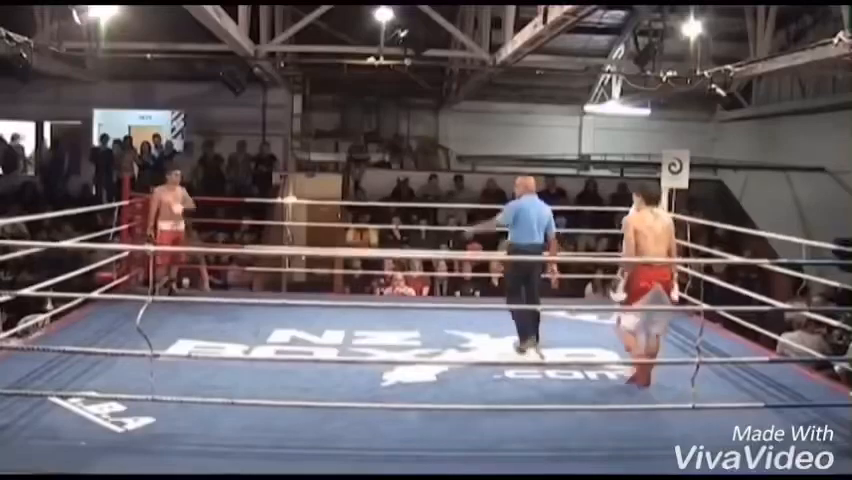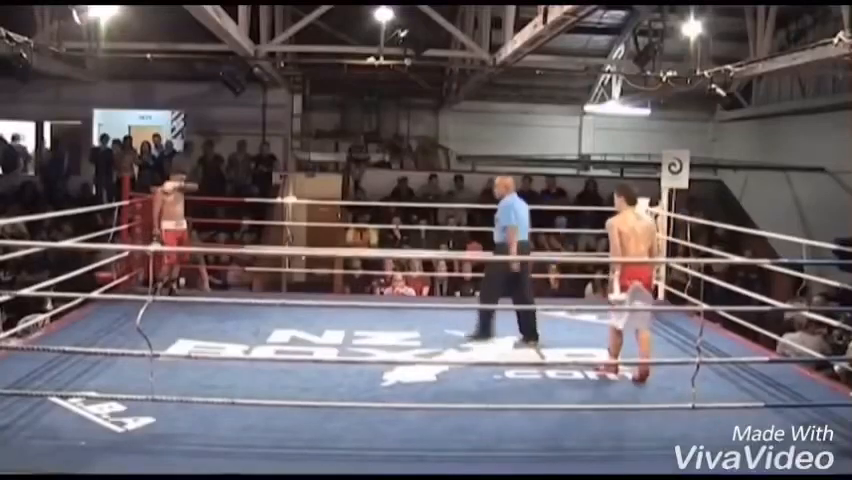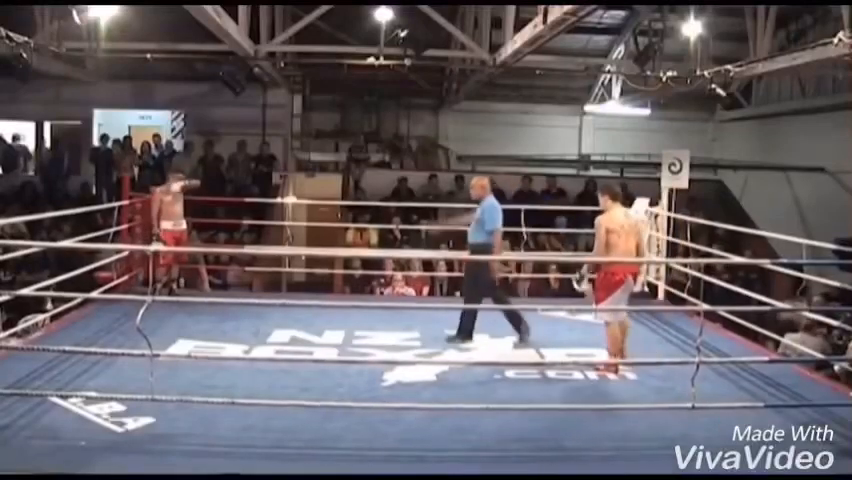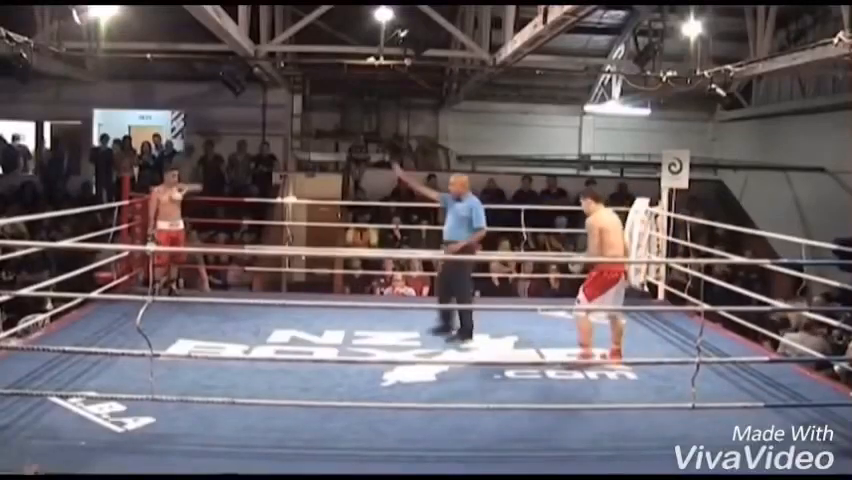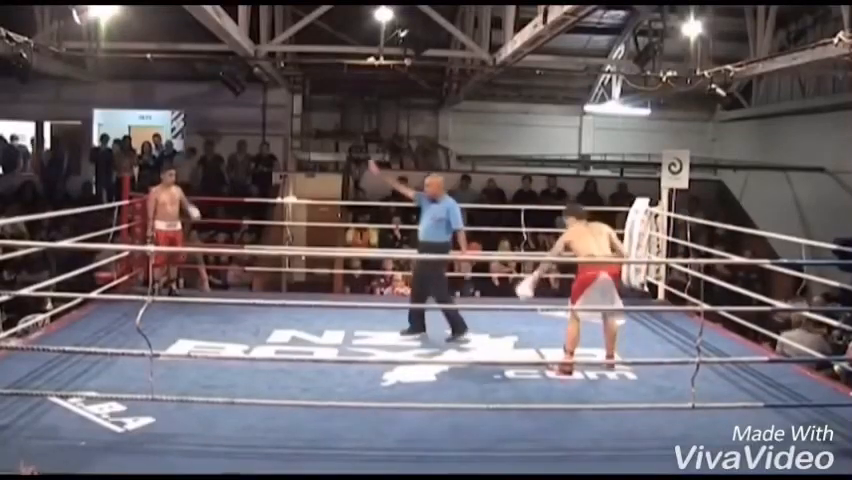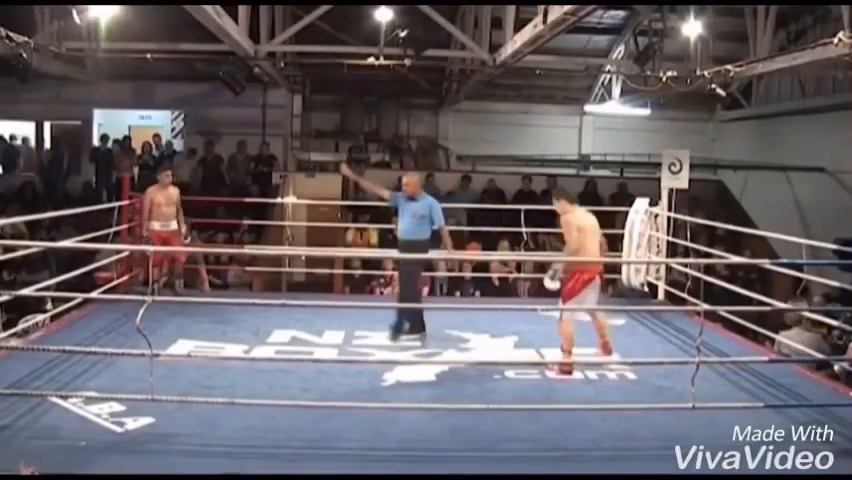
dt=0.3s
person 1, frame 1
left shoulder: (631, 220)
right shoulder: (667, 220)
left elbow: (629, 254)
right elbow: (672, 253)
left wrist: (622, 277)
right wrist: (673, 278)
left hip: (642, 275)
right hip: (663, 275)
left knee: (625, 325)
right knee: (654, 328)
left ankle: (640, 364)
right ankle: (644, 372)
person 1, frame 2
left shoulder: (614, 222)
right shoulder: (648, 221)
left elbow: (616, 254)
right elbow: (653, 253)
left wrist: (615, 278)
left hip: (626, 274)
right hip: (645, 274)
left knee: (617, 323)
right knee: (642, 323)
left ankle: (612, 364)
right ankle: (644, 365)
person 1, frame 3
left shoulder: (603, 220)
right shoulder: (633, 218)
left elbow: (598, 252)
right elbow: (641, 250)
left wrist: (586, 269)
right wrist: (638, 271)
left hip: (612, 270)
right hip: (631, 269)
left knee: (610, 317)
right knee: (620, 311)
left ankle: (612, 362)
right ankle: (619, 353)
person 1, frame 4
left shoulder: (593, 220)
right shoulder: (613, 217)
left elbow: (593, 252)
right elbow: (625, 247)
left hip: (605, 269)
right hip: (620, 269)
left knee: (582, 310)
right knee: (614, 312)
left ankle: (585, 353)
right ankle: (616, 352)
person 1, frame 5
left shoulder: (570, 233)
right shoulder: (603, 228)
left elbow: (552, 256)
right elbow: (622, 253)
left wrist: (534, 276)
left hip: (589, 269)
right hip: (611, 268)
left knee: (575, 316)
right knee: (610, 315)
left ankle: (568, 362)
right ankle: (610, 357)
person 1, frame 6
left shoulder: (567, 218)
right shoulder: (589, 216)
left elbow: (572, 247)
right elbow: (602, 246)
left wrist: (558, 266)
left hip: (581, 269)
right hip: (596, 267)
left knee: (565, 315)
right knee: (592, 308)
left ankle: (566, 362)
right ankle: (606, 346)
person 2, frame 1
left shoulder: (516, 205)
right shoulder: (545, 208)
left elbow: (495, 223)
right elbow: (552, 238)
left wrist: (474, 229)
right wrist: (552, 262)
left hip: (518, 253)
right hip: (536, 255)
left knee: (514, 297)
right knee: (532, 297)
left ankle: (526, 336)
right ankle: (532, 338)
person 2, frame 2
left shoulder: (506, 204)
right shoulder: (521, 204)
left elbow: (511, 230)
left wrist: (512, 256)
left hip: (506, 252)
right hip: (522, 250)
left knee: (489, 292)
right knee: (523, 296)
left ankle: (485, 331)
right ankle: (530, 336)
person 2, frame 3
left shoulder: (489, 206)
right shoulder: (485, 205)
left elbow: (496, 233)
right elbow: (469, 218)
left wrist: (495, 259)
left hip: (483, 253)
right hip: (481, 252)
left knee: (472, 294)
right knee: (495, 294)
left ankle: (464, 333)
right ankle: (520, 325)
person 2, frame 4
left shoulder: (474, 204)
right shoulder: (452, 200)
left elbow: (481, 231)
right elbow: (429, 193)
left wrist: (460, 245)
right wrist: (405, 178)
left hip: (462, 252)
right hip: (451, 249)
left knee: (462, 292)
right knee: (444, 288)
left ankle: (465, 332)
right ankle: (446, 324)
person 2, frame 5
left shoulder: (450, 206)
right shoulder: (426, 200)
left elbow: (460, 231)
right elbow: (404, 189)
left wrist: (464, 252)
right wrist: (379, 174)
left hip: (437, 250)
right hip: (424, 249)
left knee: (439, 292)
right knee: (417, 290)
left ankle: (459, 328)
right ankle: (416, 325)
person 2, frame 6
left shoulder: (431, 203)
right shoulder: (401, 199)
left elbow: (442, 228)
right elbow: (377, 190)
left wrist: (450, 251)
right wrist: (353, 176)
left hip: (418, 248)
right hip: (403, 247)
left knee: (406, 288)
right knee: (411, 288)
left ankle: (399, 326)
right ankle: (417, 326)
person 3, frame 1
left shoulder: (182, 190)
right shoulder: (159, 191)
left elbow: (192, 205)
right elbow: (152, 211)
left wrist: (183, 206)
right wrist: (150, 229)
left hip: (179, 227)
right hip: (165, 228)
left knee: (176, 259)
right knee: (163, 259)
left ankle: (172, 286)
right ankle: (157, 287)
person 3, frame 2
left shoulder: (180, 189)
right shoulder: (160, 191)
left elbow: (195, 187)
right elbow: (155, 212)
left wrist: (180, 184)
right wrist: (156, 230)
left hip: (182, 226)
right hip: (168, 228)
left knee: (178, 259)
right knee: (169, 259)
left ankle: (172, 286)
right ankle: (159, 285)
person 3, frame 3
left shoulder: (180, 188)
right shoulder: (159, 191)
left elbow: (197, 183)
right elbow: (154, 212)
left wrist: (184, 183)
right wrist: (156, 229)
left hip: (181, 227)
right hip: (167, 227)
left knee: (177, 259)
right knee: (166, 259)
left ankle: (172, 286)
right ankle: (158, 286)
person 3, frame 4
left shoulder: (179, 188)
right shoulder: (157, 191)
left elbow: (198, 187)
right elbow: (151, 213)
left wrist: (185, 190)
right wrist: (151, 230)
left hip: (179, 227)
right hip: (163, 228)
left knee: (176, 259)
right knee: (161, 259)
left ankle: (172, 287)
right ankle: (157, 287)
person 3, frame 5
left shoulder: (178, 190)
right shoulder: (155, 192)
left elbow: (186, 205)
right elbow: (150, 214)
left wrist: (192, 210)
right wrist: (150, 232)
left hip: (176, 228)
right hip: (161, 228)
left knee: (175, 259)
right knee: (159, 259)
left ankle: (172, 287)
right ankle: (156, 288)
person 3, frame 6
left shoulder: (175, 191)
right shoulder: (150, 192)
left elbow: (179, 210)
right elbow: (145, 214)
left wrist: (183, 226)
right wrist: (145, 232)
left hip: (173, 228)
right hip: (156, 229)
left knee: (180, 257)
right knee: (156, 260)
left ankle: (177, 282)
right ankle: (156, 288)
